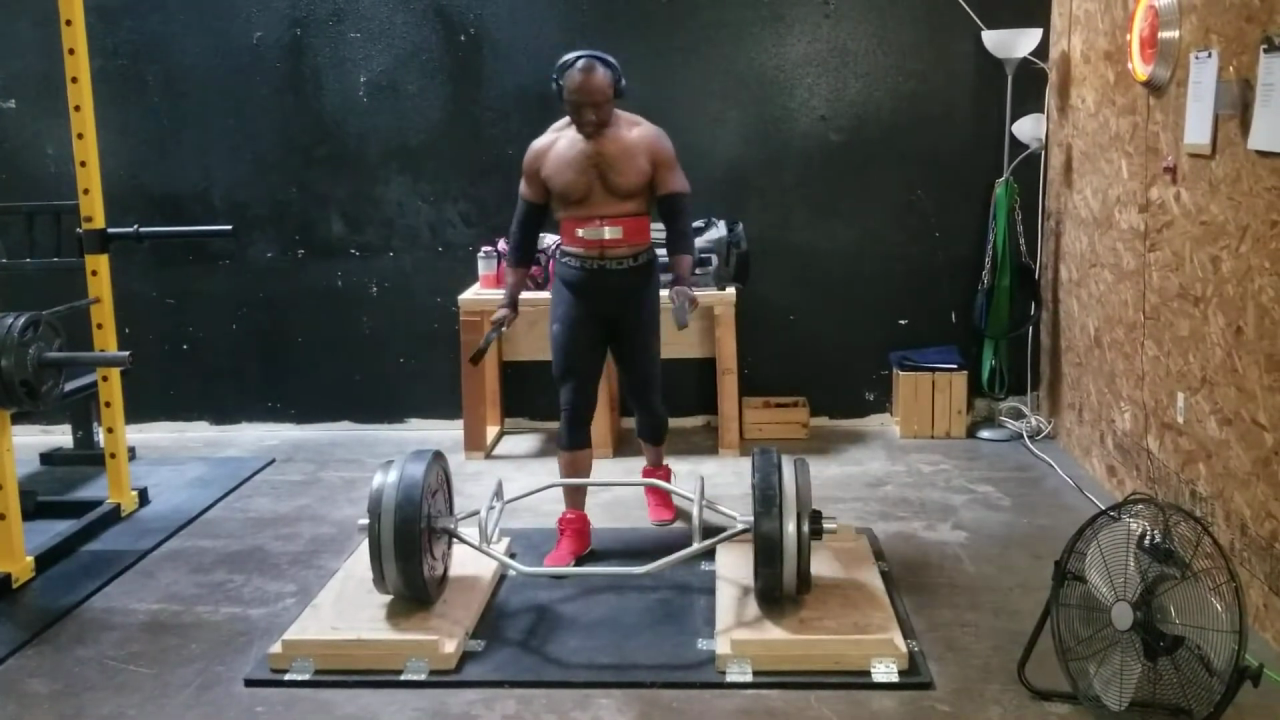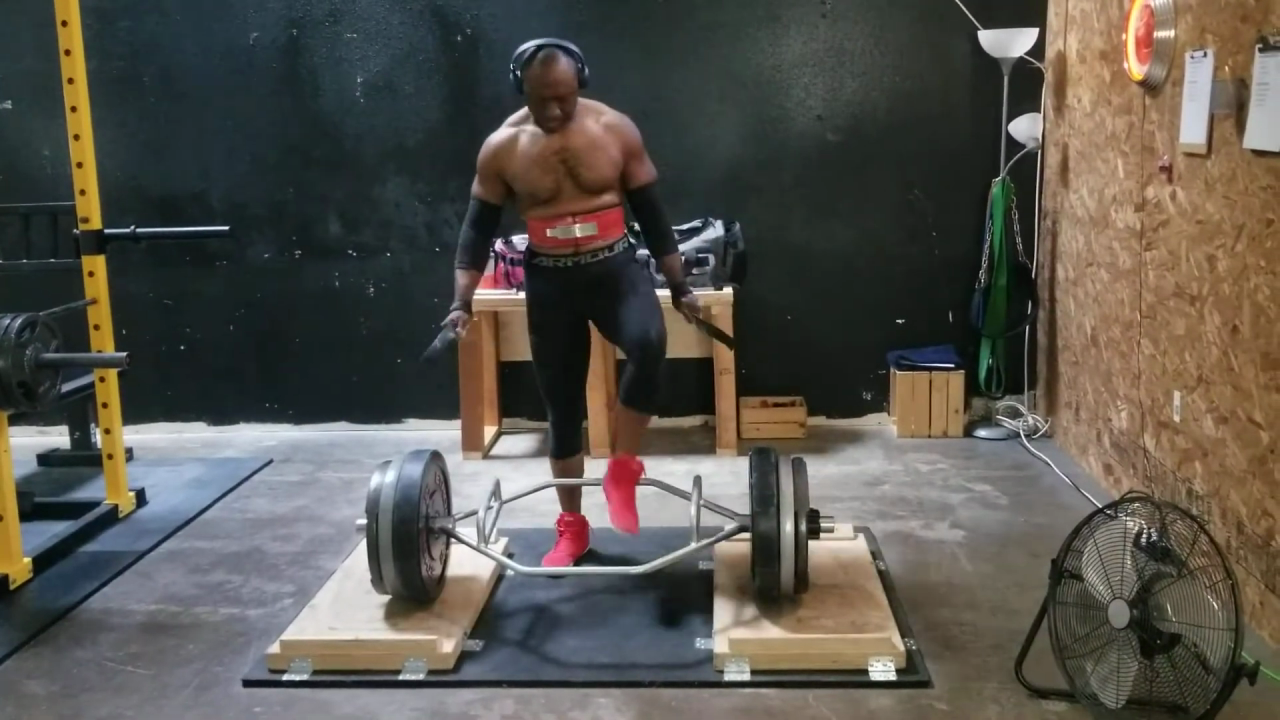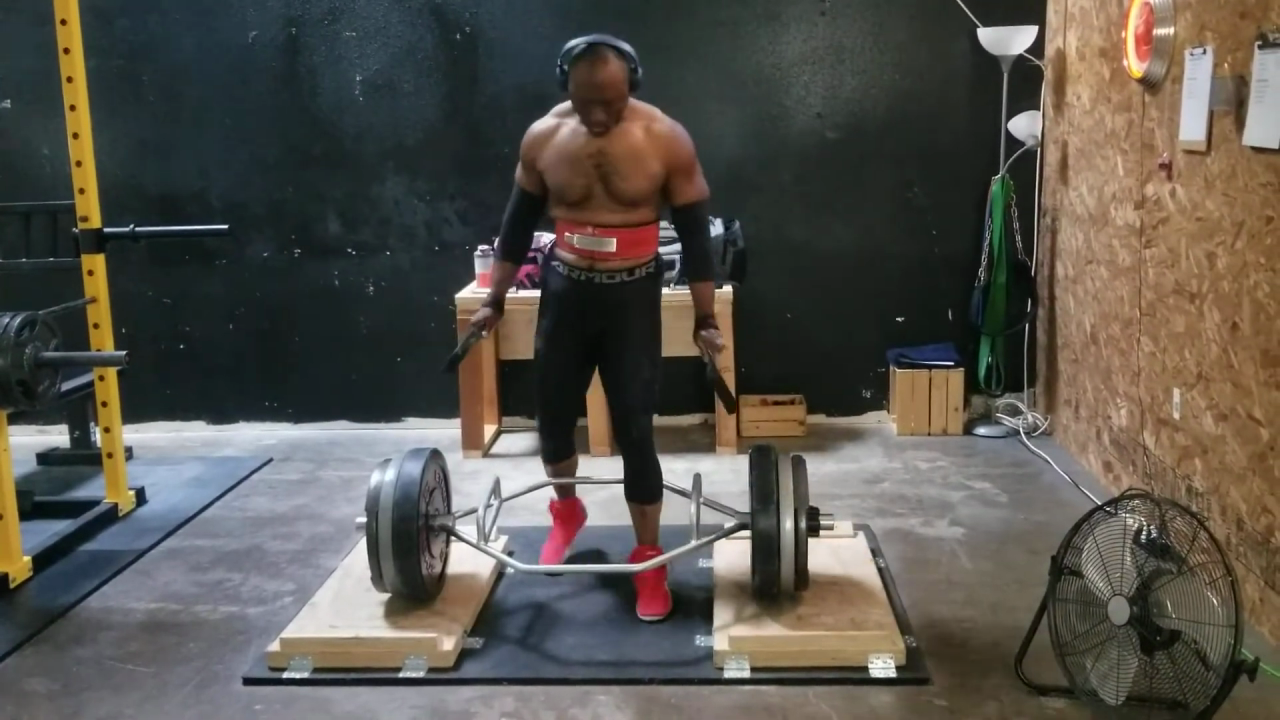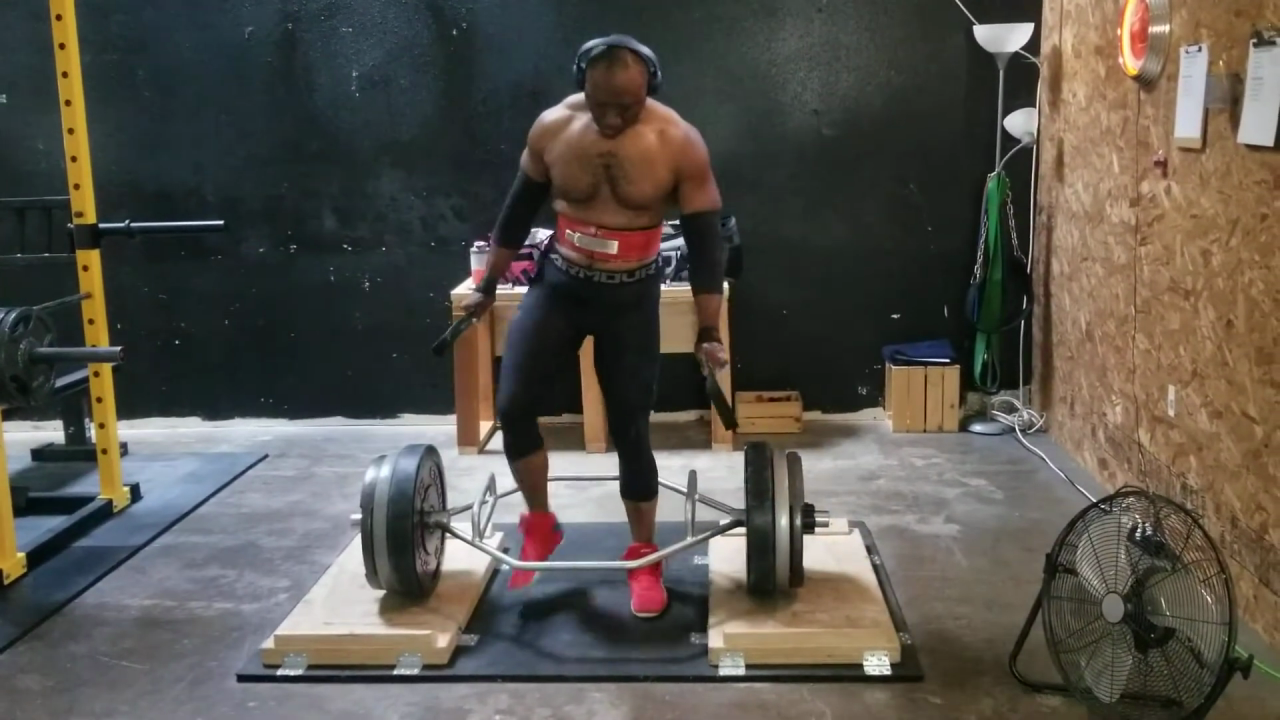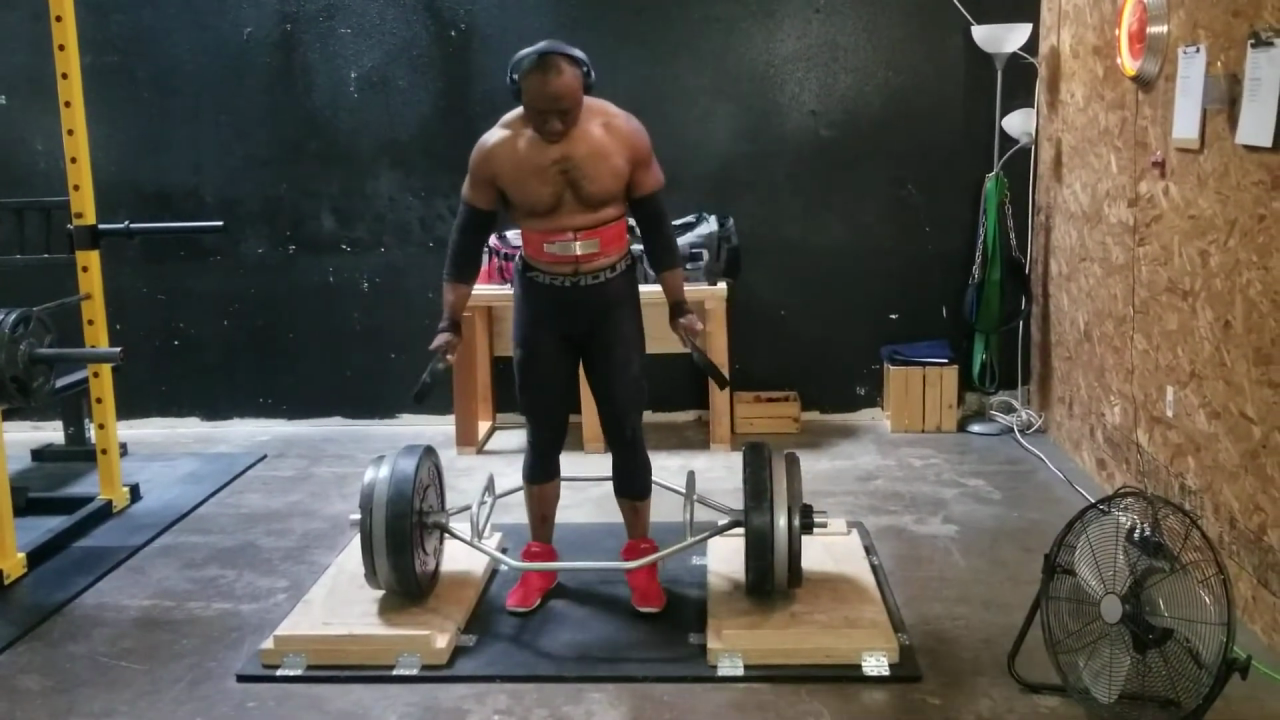
dt=0.5s
person 1, frame 1
left shoulder: (650, 141)
right shoulder: (543, 151)
left elbow: (678, 217)
right elbow: (525, 228)
left wrist: (681, 279)
right wrist: (510, 299)
left hip: (635, 279)
right hip: (574, 282)
left knee: (645, 390)
right knee: (574, 404)
left ankle: (656, 473)
right ankle: (574, 524)
person 1, frame 2
left shoulder: (617, 130)
right shoulder: (501, 147)
left elbow: (650, 211)
right elbow: (478, 228)
left wrist: (678, 285)
right wrist: (462, 301)
left hip: (615, 267)
right hip: (548, 283)
left knee: (649, 341)
right knee: (562, 407)
left ankle: (623, 466)
right ankle: (572, 526)
person 1, frame 3
left shoulder: (667, 139)
right shoulder: (542, 137)
left elbow: (694, 233)
right elbow: (518, 222)
left wrist: (705, 318)
right wrist: (495, 300)
left hip: (633, 296)
right hip: (564, 291)
left knee: (634, 432)
right knee: (553, 418)
left ankle: (649, 560)
right ankle: (567, 510)
person 1, frame 4
left shoulder: (681, 144)
right shoulder: (552, 127)
left elbow: (705, 241)
right elbow: (519, 208)
left wrist: (708, 331)
right wrist: (486, 285)
left hip: (631, 296)
right hip: (558, 284)
left knee: (630, 431)
right knee: (512, 407)
left ankle: (644, 558)
right ankle: (538, 524)
person 1, frame 5
left shoulder: (624, 133)
right shoulder: (495, 150)
left elbow: (655, 224)
right elbow: (468, 238)
left wrist: (678, 306)
right wrist: (451, 322)
left hip: (613, 296)
right hip: (541, 300)
left knee: (625, 431)
right knee: (544, 434)
left ankle: (640, 554)
right ankle: (540, 557)
